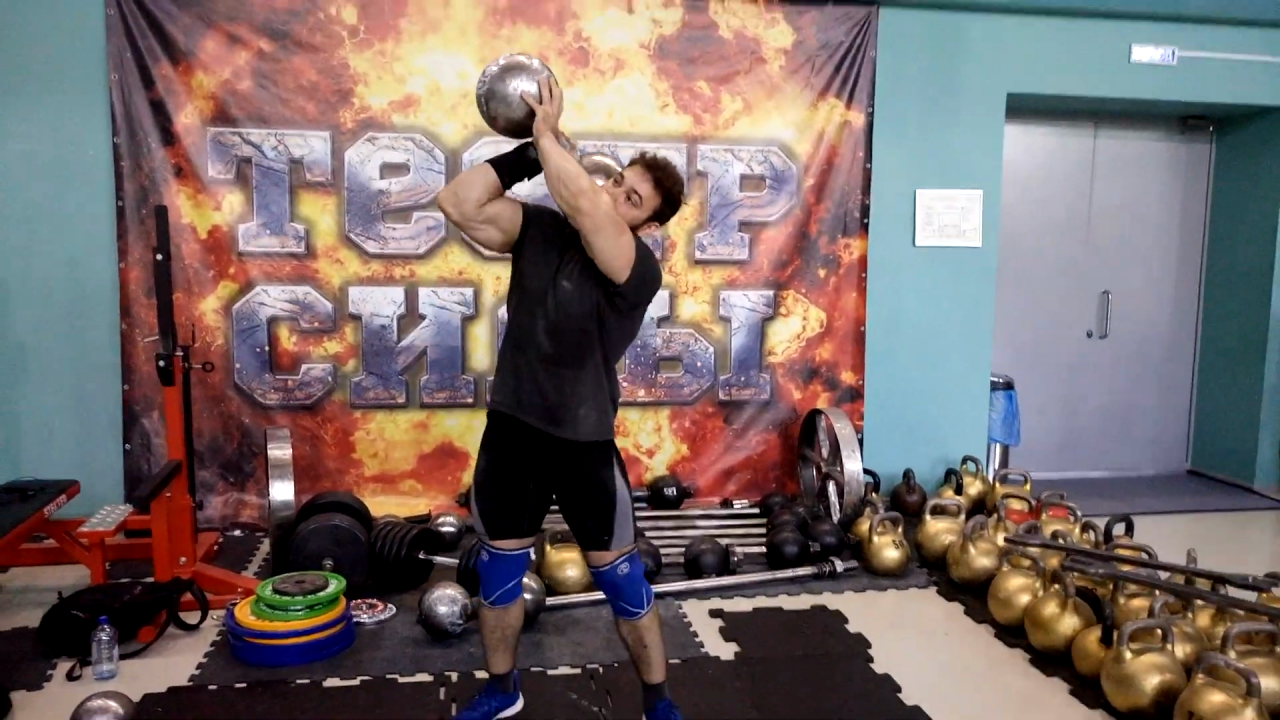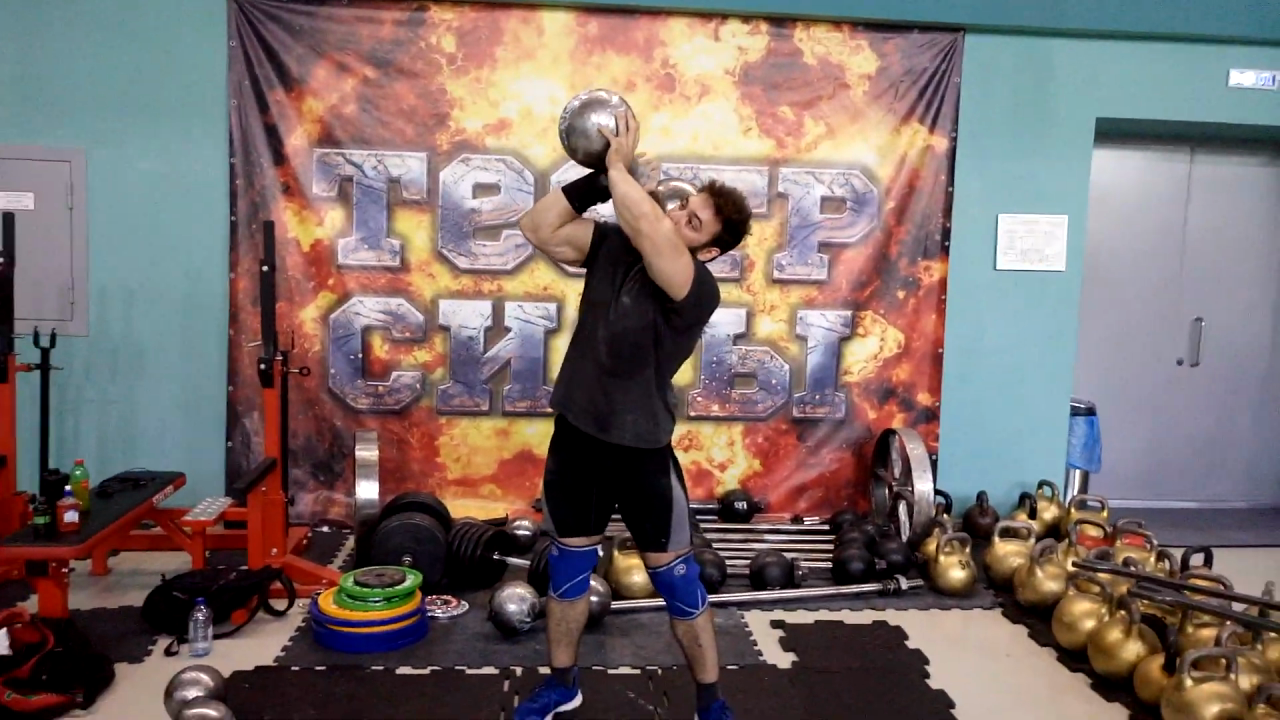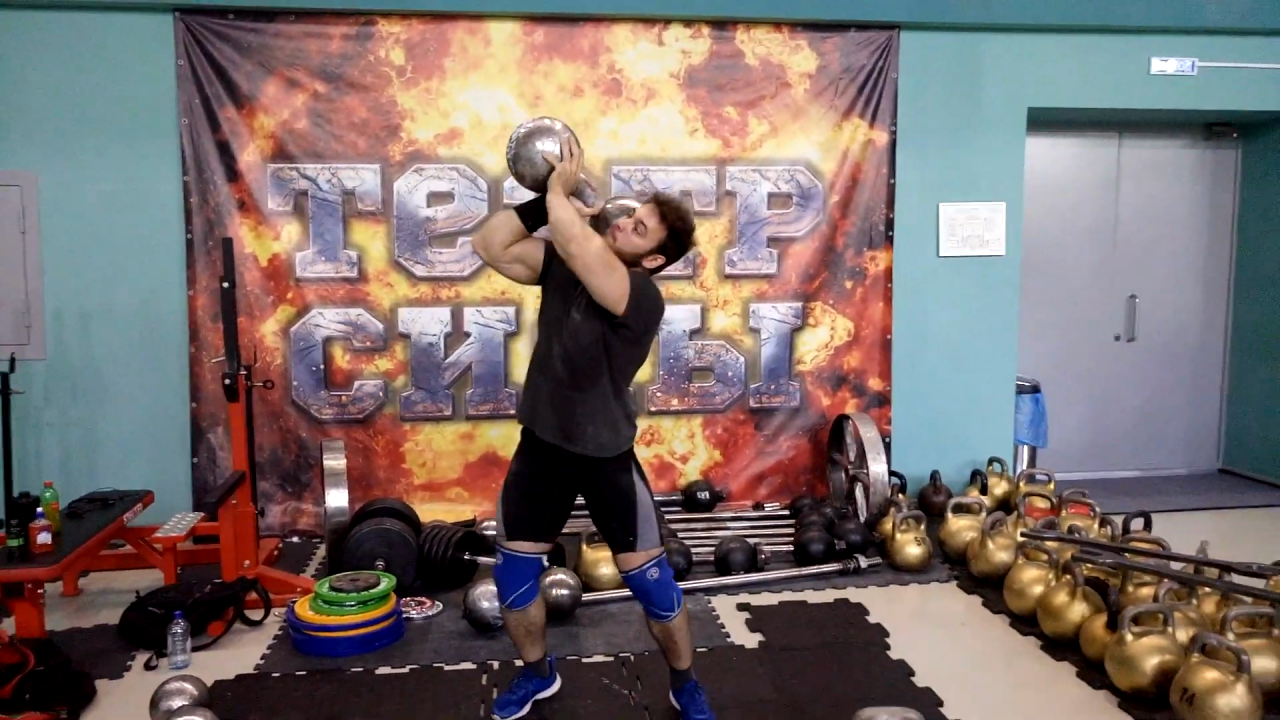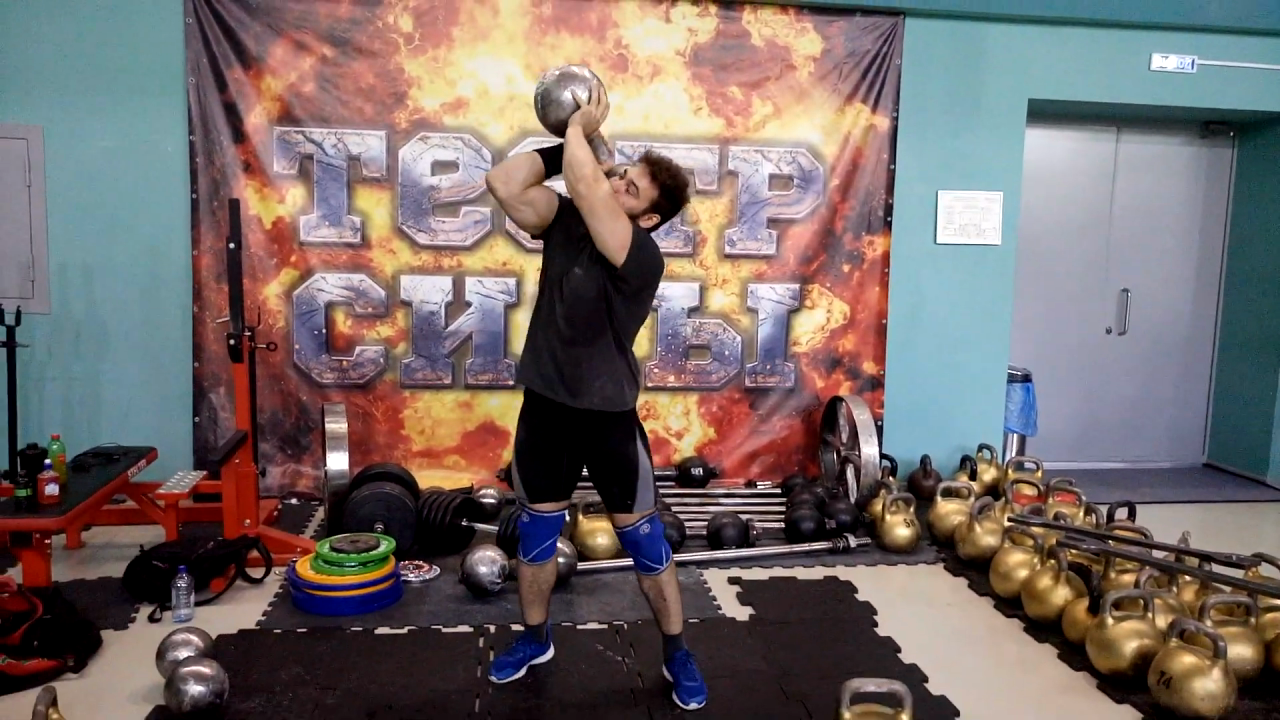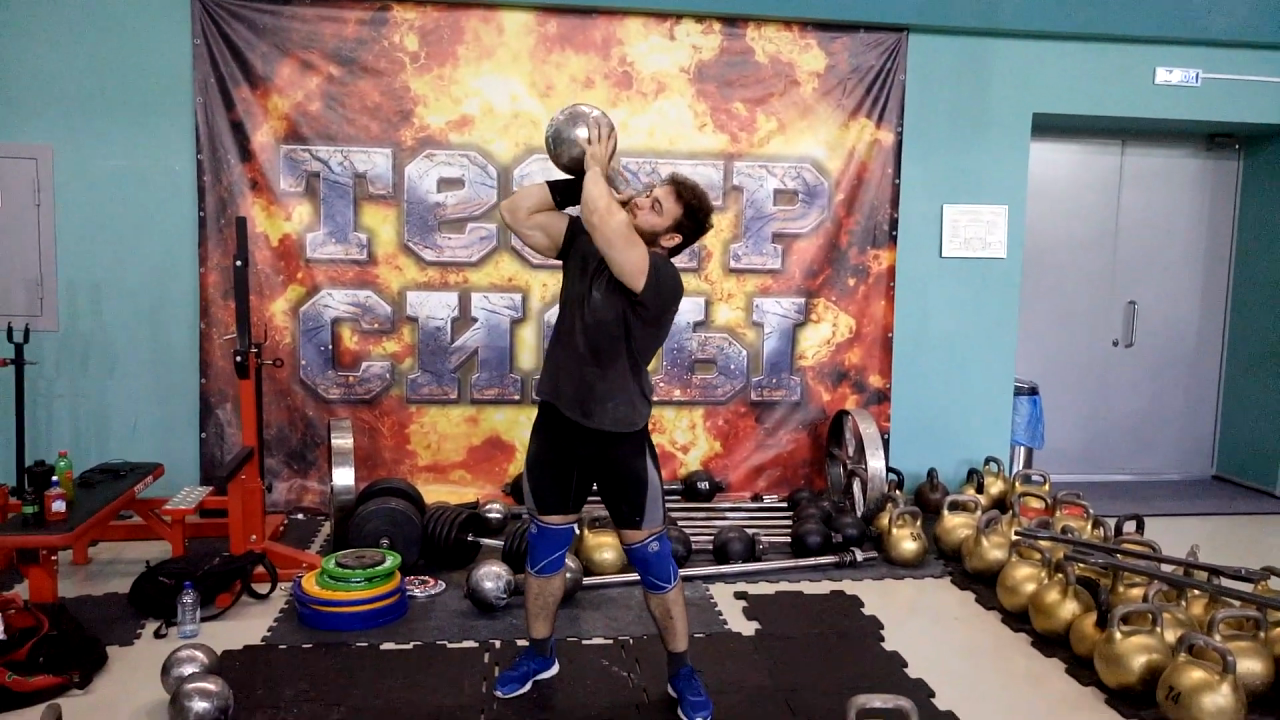
dt=0.5s
person 1, frame 1
left shoulder: (639, 268)
right shoulder: (538, 229)
left elbow: (584, 205)
right elbow: (457, 202)
left wrist: (546, 132)
right wrist: (527, 153)
left hip: (583, 441)
right hip: (511, 429)
left knee: (619, 576)
right knee: (499, 571)
person 1, frame 2
left shoulder: (697, 290)
right shoulder: (612, 247)
left elbow: (647, 229)
right elbow: (538, 227)
left wrist: (619, 163)
right wrist: (600, 178)
left hip: (640, 448)
right hip: (576, 436)
left knee: (674, 576)
right knee: (569, 565)
person 1, frame 3
left shoulder: (641, 299)
right shoulder: (564, 265)
left elbow: (578, 245)
right elbow: (489, 245)
left wrist: (560, 188)
right wrist: (546, 199)
left hip: (604, 455)
right hip: (541, 444)
left knee: (651, 581)
right knee: (513, 573)
right ankle: (537, 671)
person 1, frame 4
left shoulder: (641, 256)
right shoulder: (565, 222)
left elbow: (584, 187)
right elbow: (502, 181)
left wrist: (581, 129)
right wrist: (570, 142)
left hip: (608, 415)
right hip: (545, 406)
left knee: (641, 537)
right knee: (537, 531)
left ankle: (677, 653)
right ankle: (534, 637)
person 1, frame 5
left shoulder: (661, 279)
right shoulder: (583, 243)
left elbow: (603, 221)
right elbow: (515, 211)
left wrist: (595, 164)
right wrist: (581, 180)
left hip: (619, 432)
right hip: (558, 420)
left knee: (649, 553)
right knee: (545, 543)
left ankle: (680, 670)
right ankle: (539, 653)
